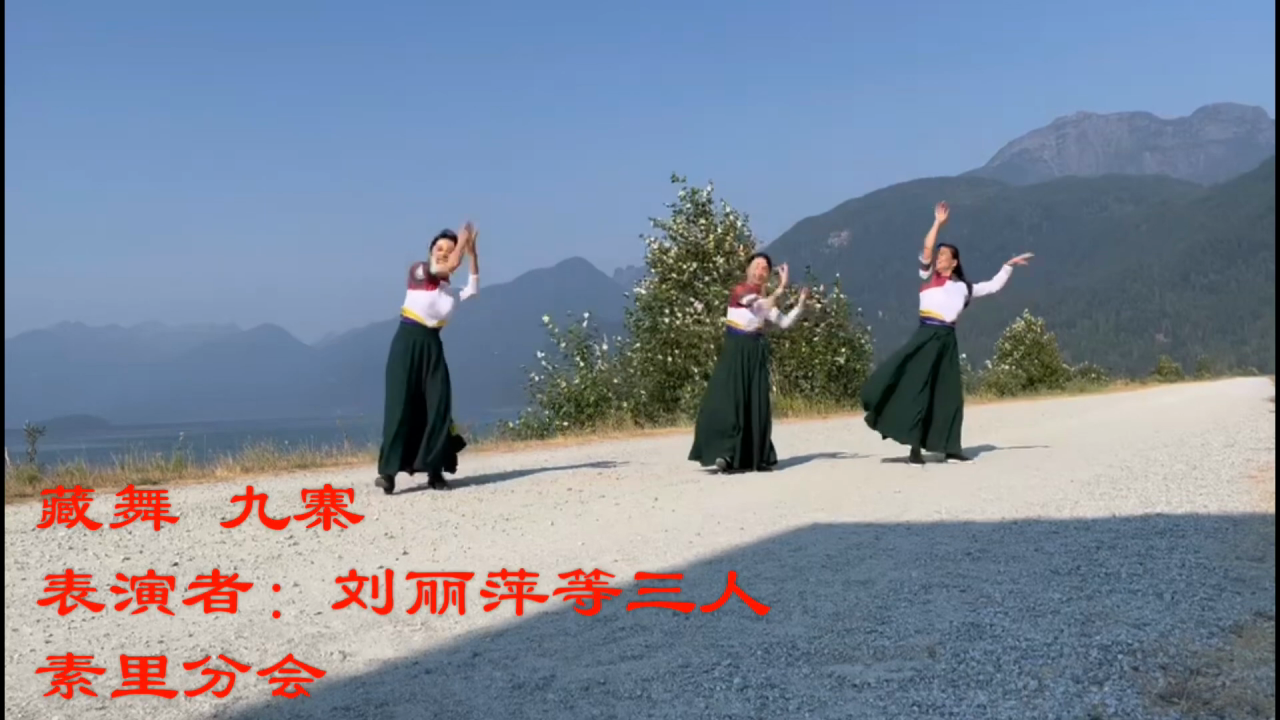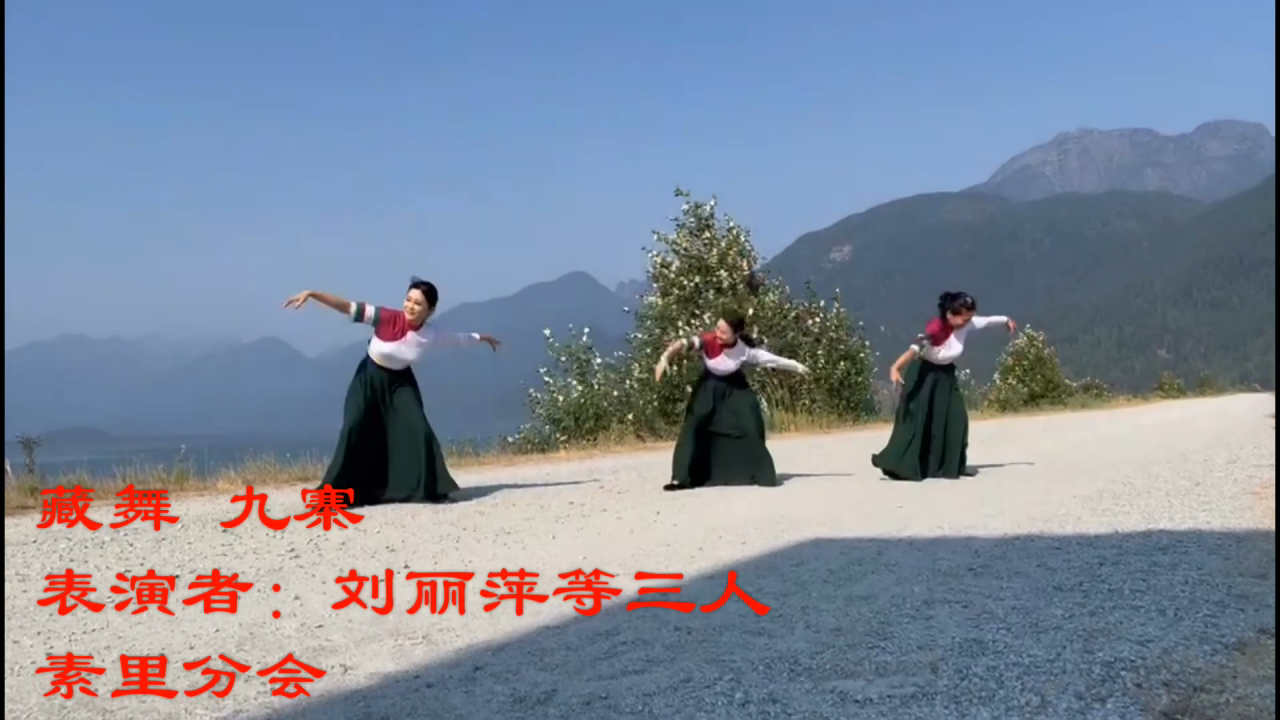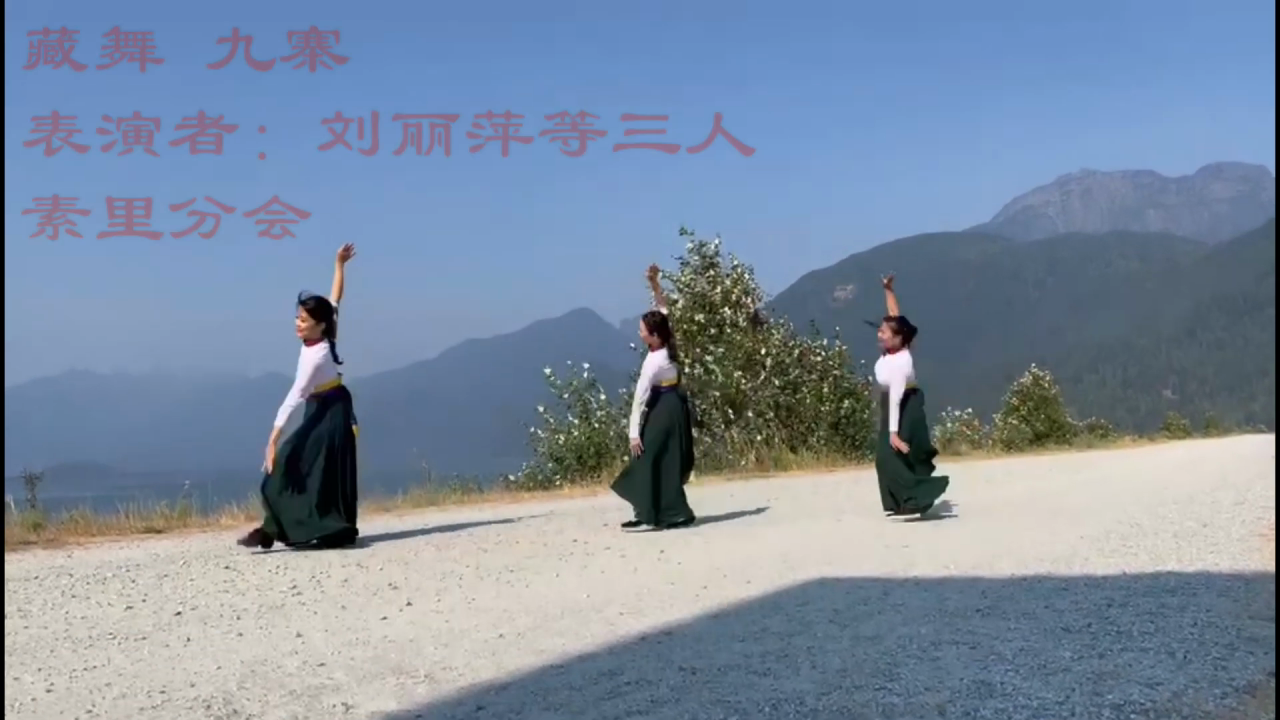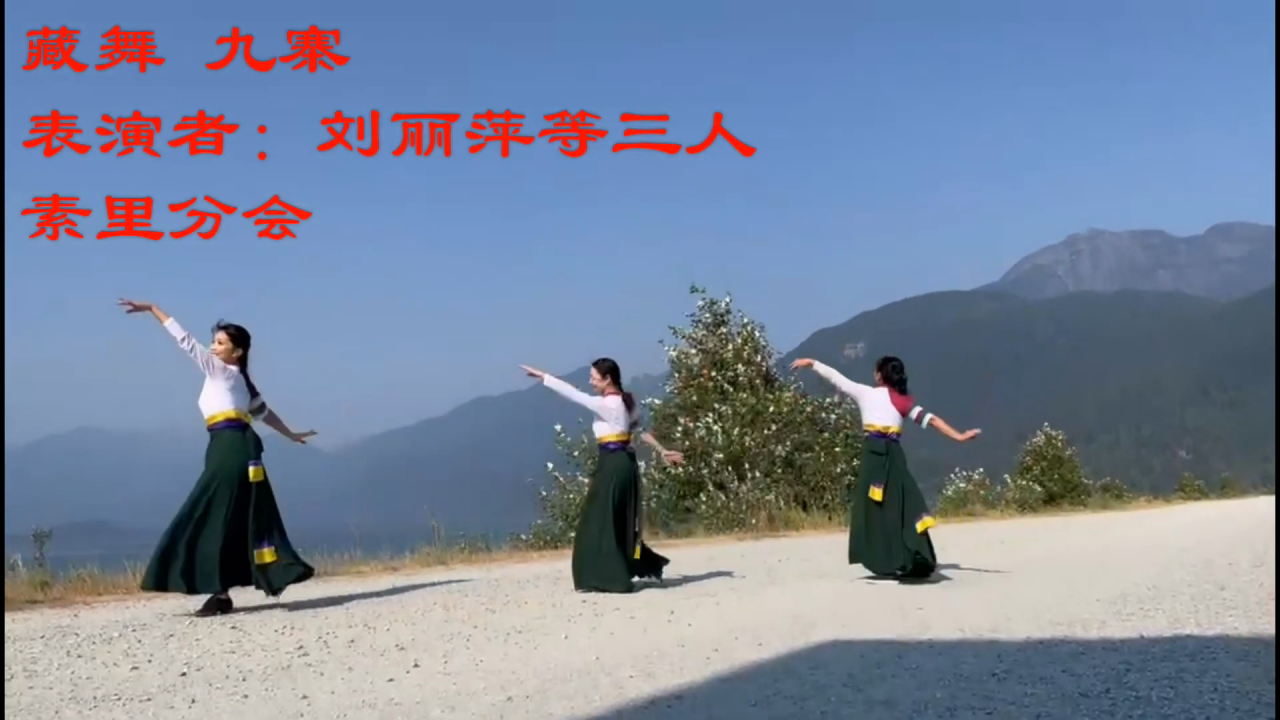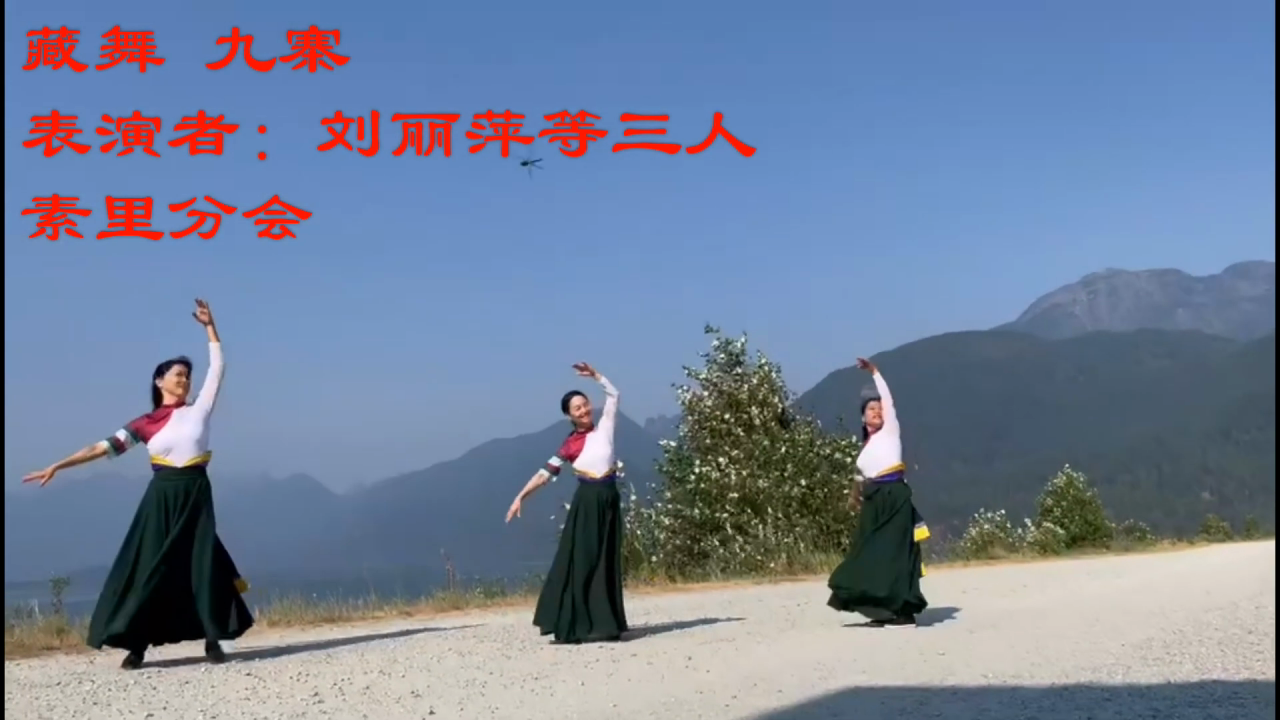
dt=0.7s
person 1, frame 1
left shoulder: (451, 291)
right shoulder: (418, 275)
left elbow: (471, 289)
right elbow: (448, 266)
left wrist: (471, 252)
right wrist: (463, 239)
left hip: (432, 349)
right hip: (407, 345)
left knee: (437, 408)
right knee: (400, 409)
left ankle: (435, 473)
right ankle: (388, 472)
person 1, frame 2
left shoulder: (429, 336)
right shoulder: (386, 318)
left elbow: (457, 339)
right elbow: (347, 307)
left wrist: (483, 338)
right wrist: (311, 293)
left hip: (400, 383)
right hip: (369, 379)
left knee: (418, 431)
right knee: (354, 431)
left ankle: (429, 488)
right ankle: (337, 491)
person 1, frame 3
left shoulder: (314, 359)
right shoulder: (321, 338)
left elbow: (294, 398)
right elbow: (335, 300)
left wrist: (273, 441)
right wrist: (340, 265)
left hip: (333, 410)
right hip: (326, 407)
left knee: (294, 466)
right knee: (327, 470)
left ankle: (273, 529)
right ankle: (338, 530)
person 1, frame 4
left shoulder: (221, 372)
right shoulder: (238, 382)
left elbow: (186, 341)
right elbow: (262, 412)
left wrist: (152, 309)
right wrist: (292, 435)
left hip: (229, 449)
right hip: (235, 449)
left knee: (216, 518)
right knee: (245, 519)
left ankle: (220, 594)
right ankle: (274, 578)
person 1, frame 5
left shoulder: (199, 410)
right shoulder: (145, 424)
left elbow: (217, 368)
right elbow: (104, 448)
left wrist: (209, 326)
right wrist: (57, 466)
left hip: (196, 493)
right hip: (162, 496)
left knee: (203, 565)
right knee: (146, 567)
left ankle: (213, 639)
right ankle: (136, 643)
person 2, frame 1
left shoulder: (963, 287)
right shoulder: (928, 278)
left elbow: (993, 286)
right elbow: (926, 249)
left wrist: (1010, 265)
right wrist: (938, 222)
left hip: (947, 341)
right hip: (926, 337)
left knee: (948, 393)
right knee: (914, 387)
left ankle: (950, 448)
right ankle: (915, 447)
person 2, frame 2
left shoulder: (965, 323)
right shoulder: (935, 328)
left elbow: (985, 320)
right elbow: (914, 348)
left wrist: (1006, 320)
right wrist: (895, 368)
left hip: (946, 374)
right hip: (923, 374)
left knee: (955, 418)
right knee: (913, 418)
left ankle: (952, 466)
right ankle: (903, 466)
person 2, frame 3
left shoulder: (900, 364)
right shoulder: (892, 344)
left elbow: (895, 398)
right elbow: (894, 312)
left wrist: (893, 431)
right wrist: (888, 290)
left hip: (906, 408)
right hip: (892, 404)
left knee: (891, 455)
right knee: (886, 455)
left ankle: (915, 499)
right ankle: (904, 502)
person 2, frame 4
left shoulder: (867, 394)
right shoulder: (905, 401)
left elbow: (838, 379)
right elbow: (929, 419)
left wrist: (812, 363)
right wrist: (959, 436)
left hip: (874, 452)
right hip: (894, 454)
left knee: (875, 510)
right knee: (899, 507)
left ankle: (886, 566)
right ankle: (912, 564)
person 2, frame 5
left shoulder: (890, 431)
right shoulder: (866, 445)
left elbow: (888, 400)
left wrist: (874, 372)
right wrist: (856, 495)
left hip: (895, 495)
right hip: (874, 498)
left knee: (894, 552)
right knee: (871, 551)
left ankle: (904, 612)
right ankle: (884, 610)
person 3, frame 1
left shoulder: (766, 301)
right shoulder: (740, 292)
left elbow: (784, 322)
right elbow: (764, 304)
left wrist: (800, 303)
right wrist: (781, 287)
left hip: (756, 353)
right hip: (735, 349)
left knee: (755, 404)
right knee: (727, 402)
left ankle: (756, 457)
right ankle: (727, 455)
person 3, frame 2
left shoulder: (746, 350)
right shoulder: (708, 340)
left elbow: (773, 359)
right elbow: (683, 342)
left wrist: (796, 366)
right wrist: (664, 357)
left hip: (735, 388)
right hip: (709, 386)
left knee: (748, 427)
right knee: (693, 426)
left ankle: (760, 473)
right ankle: (681, 477)
person 3, frame 3
left shoulder: (654, 362)
right shoulder: (667, 342)
left elbow: (640, 397)
right elbow: (663, 307)
left wrist: (634, 432)
right wrist: (654, 282)
left hip: (666, 407)
right hip: (673, 403)
left knee: (649, 459)
right knee: (667, 460)
left ankle: (648, 514)
right ankle: (676, 512)
person 3, frame 4
left shoulder: (608, 404)
right shoulder: (623, 402)
left elbow: (574, 394)
right elbow: (640, 429)
left wrist: (543, 376)
right wrist: (662, 451)
left hip: (614, 464)
right hip: (621, 462)
left knee: (605, 522)
right knee: (610, 520)
left ankle: (618, 579)
person 3, frame 5
left shoulder: (604, 428)
right shoulder: (570, 444)
left elbow: (613, 395)
right elbow: (546, 472)
left wrist: (595, 375)
right wrist: (520, 497)
left hip: (609, 498)
right hip: (586, 500)
left knee: (606, 563)
right knee: (578, 562)
left ankle: (606, 625)
right ankle: (570, 626)
